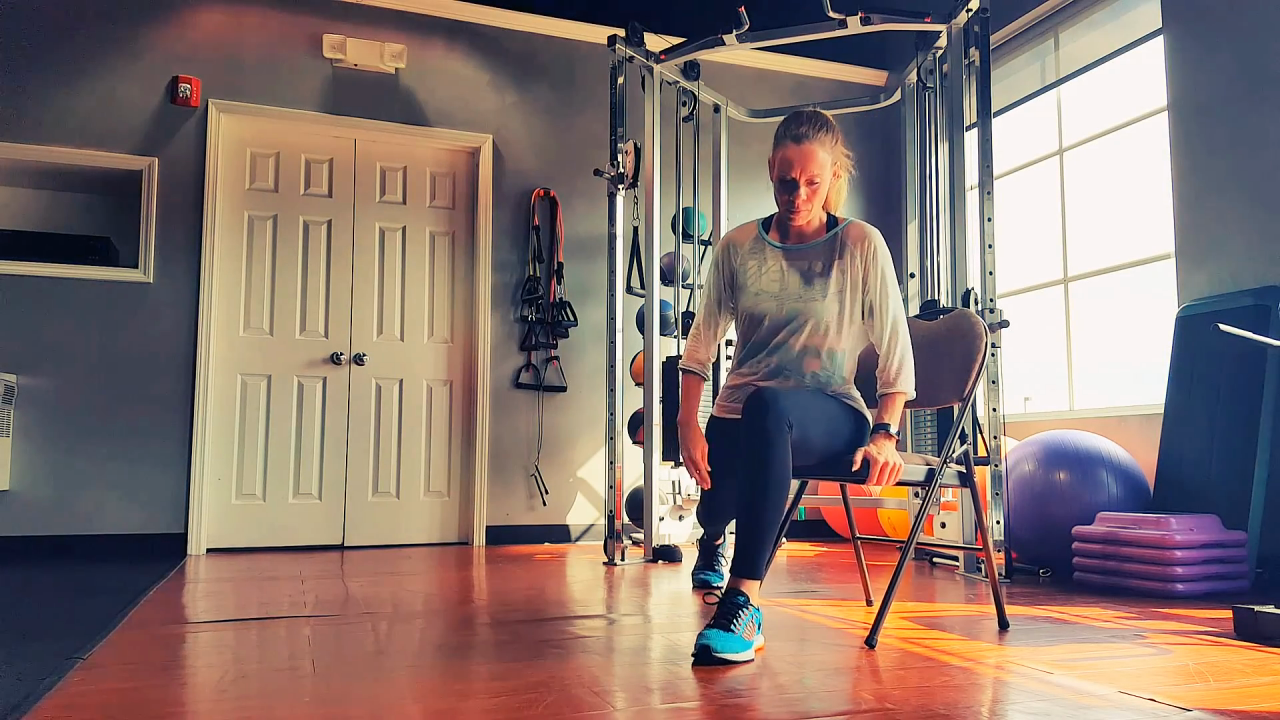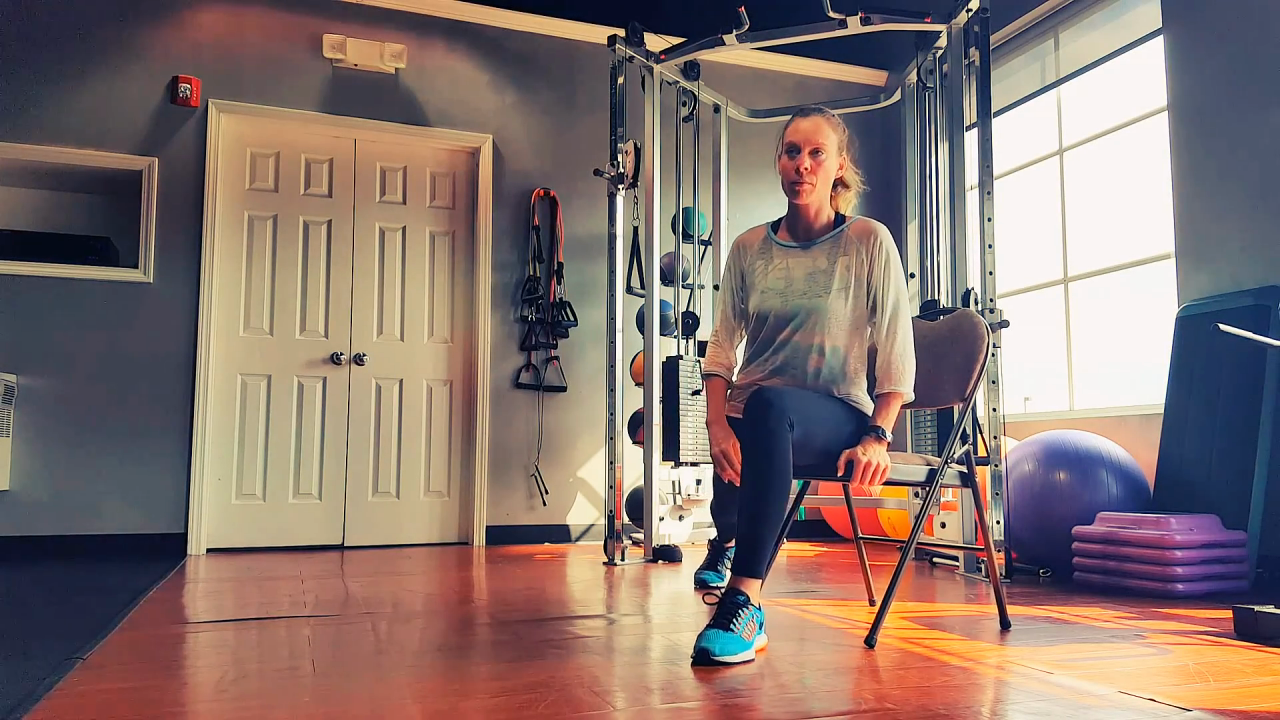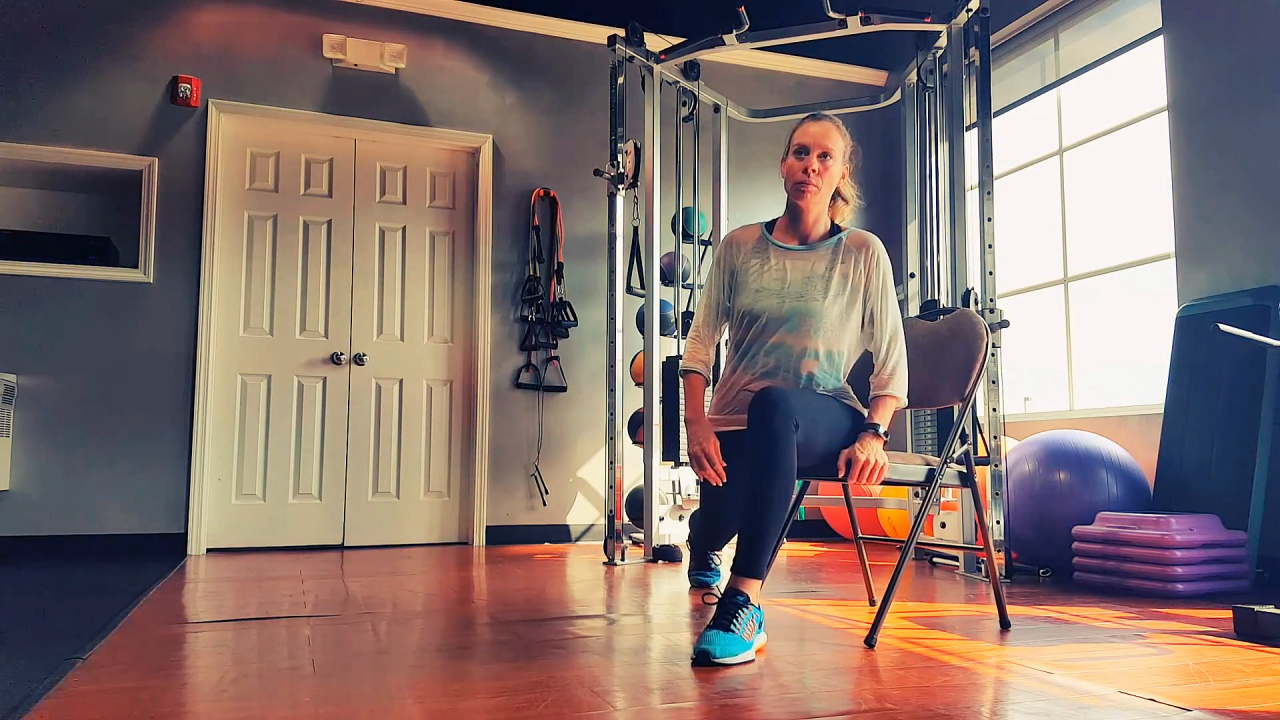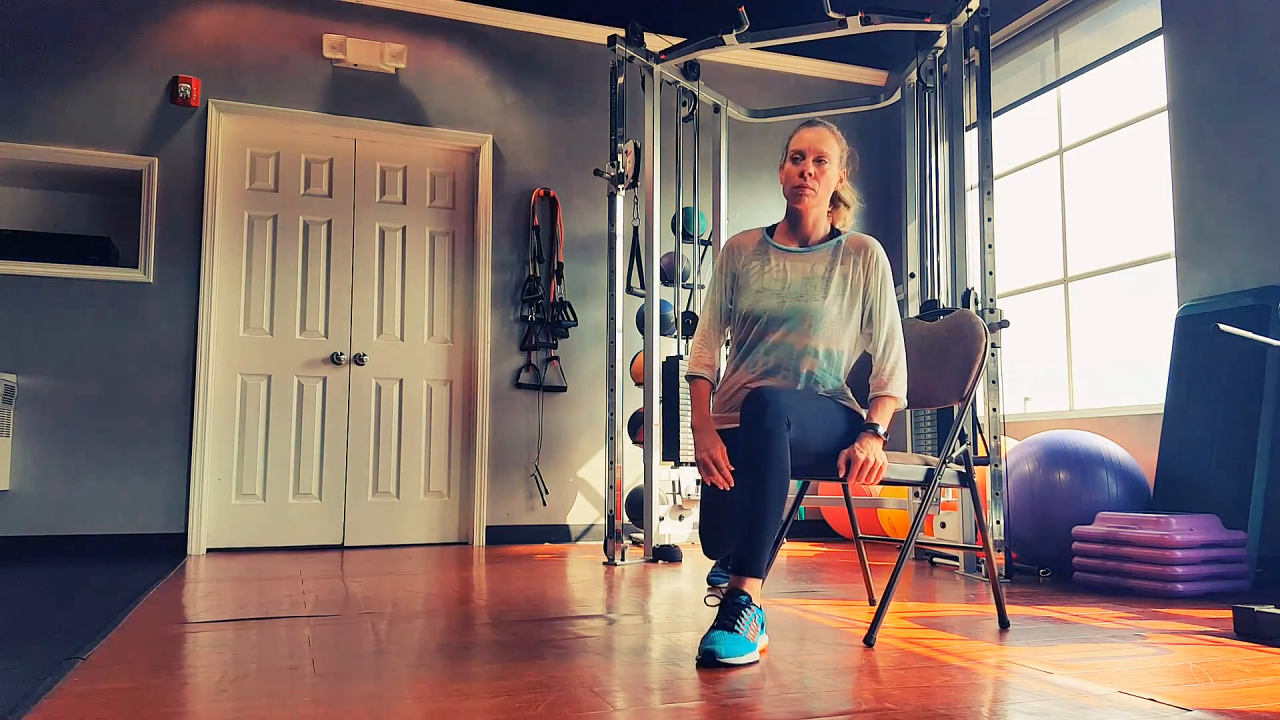
dt=0.5s
person 1, frame 1
left shoulder: (861, 245)
right shoulder: (737, 246)
left elbow: (895, 349)
right elbow: (701, 342)
left wrist: (885, 433)
right wrist: (689, 424)
left hip: (830, 414)
right hip: (740, 418)
left knee: (768, 406)
left ankle: (742, 603)
right ankle: (713, 541)
person 1, frame 2
left shoulder: (869, 241)
right shoulder: (749, 247)
left elbow: (896, 350)
right elbow: (722, 345)
left wrist: (877, 435)
right wrist: (718, 426)
left hip: (835, 414)
right hip: (748, 418)
left knee: (769, 406)
left ankle: (744, 603)
right ankle: (725, 546)
person 1, frame 3
left shoulder: (863, 253)
right shoulder: (739, 246)
left elbow: (892, 359)
right elbow: (701, 341)
left wrist: (873, 434)
right wrist: (696, 423)
left hip: (824, 416)
right hip: (735, 423)
left knee: (774, 406)
right knee: (717, 527)
left ankle: (743, 603)
right ankle: (702, 546)
person 1, frame 4
left shoulder: (863, 256)
right shoulder: (740, 250)
left elbow: (890, 360)
right elbow: (705, 346)
left wrist: (872, 434)
right wrist: (703, 429)
left hip: (823, 417)
right hip: (734, 423)
left knee: (765, 404)
right knee: (718, 538)
left ankle: (745, 602)
right ankle: (739, 555)
